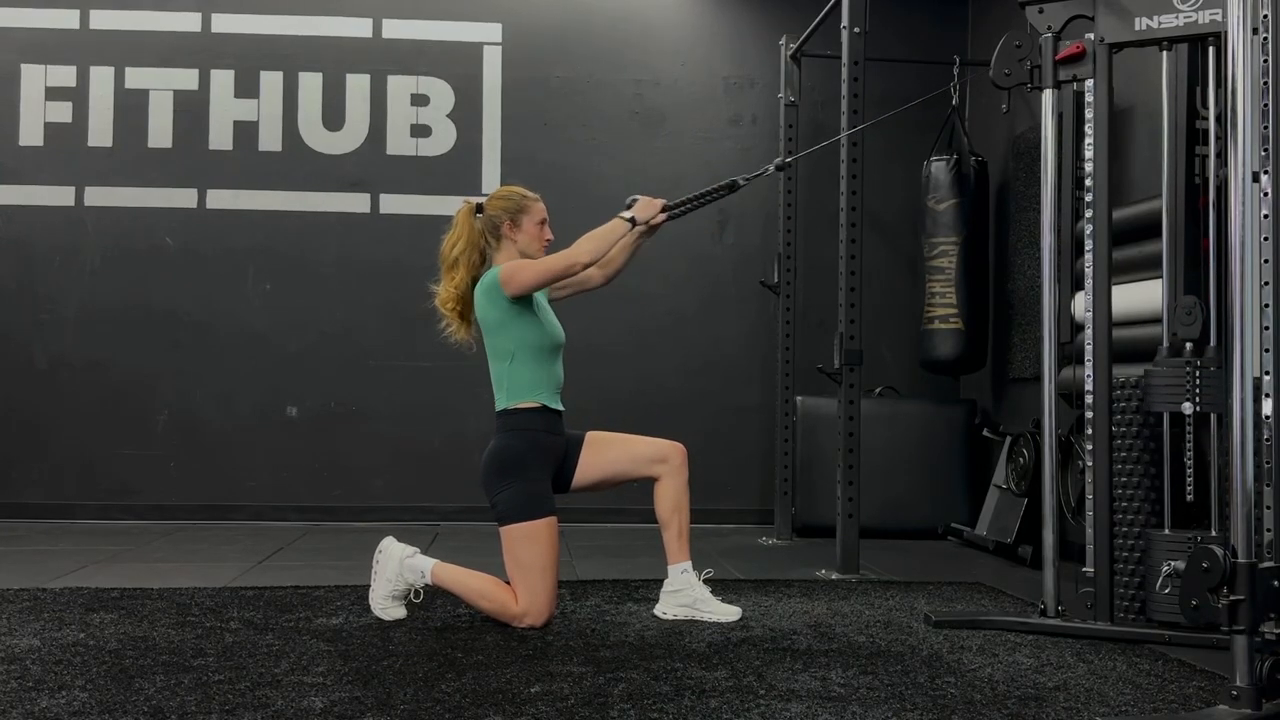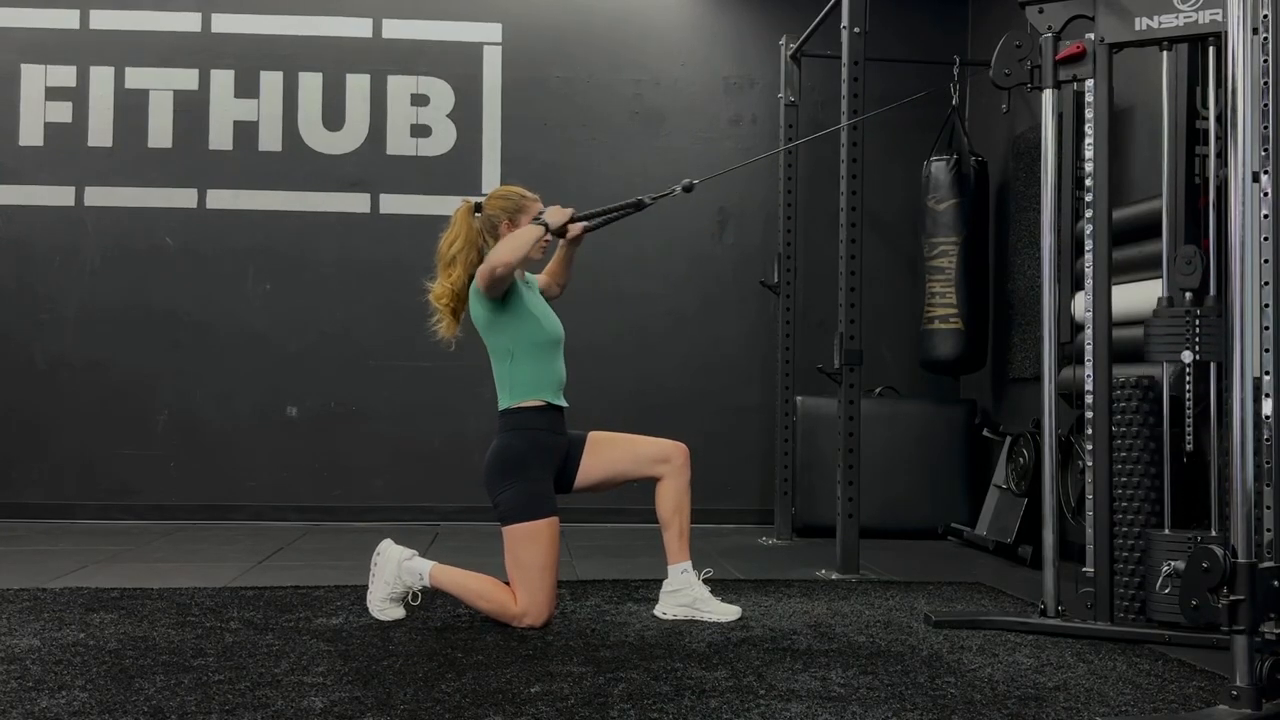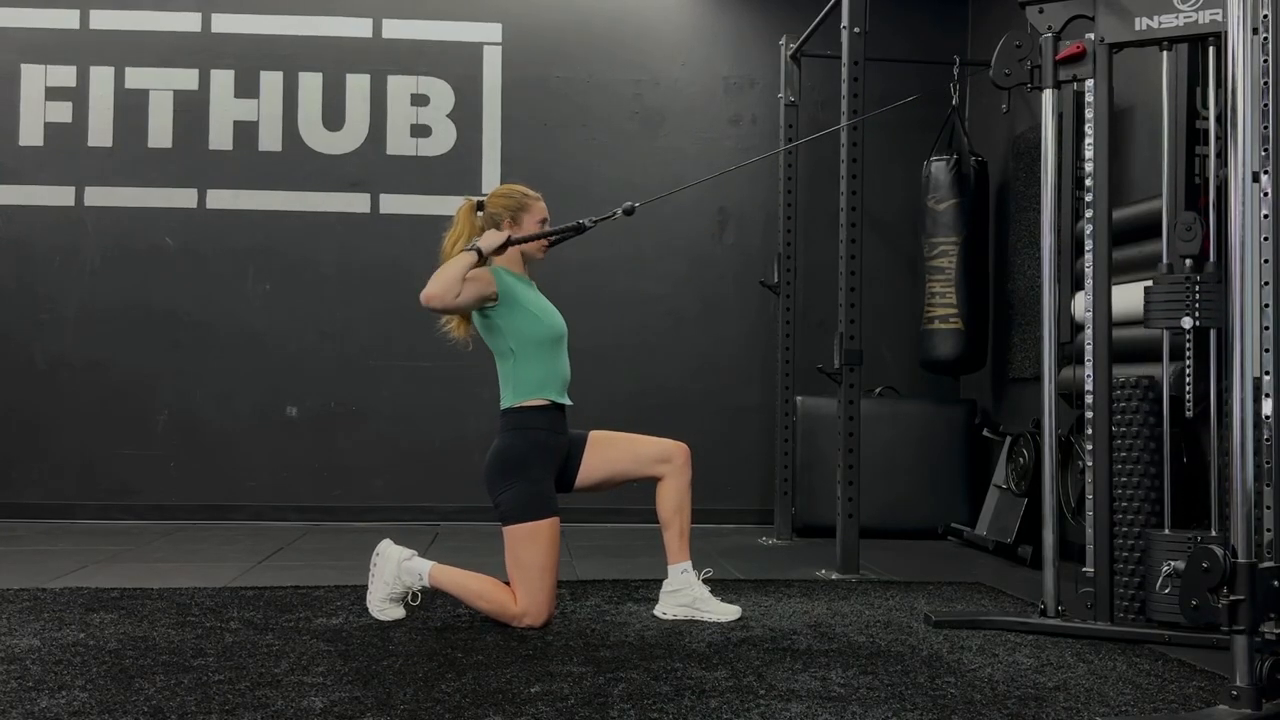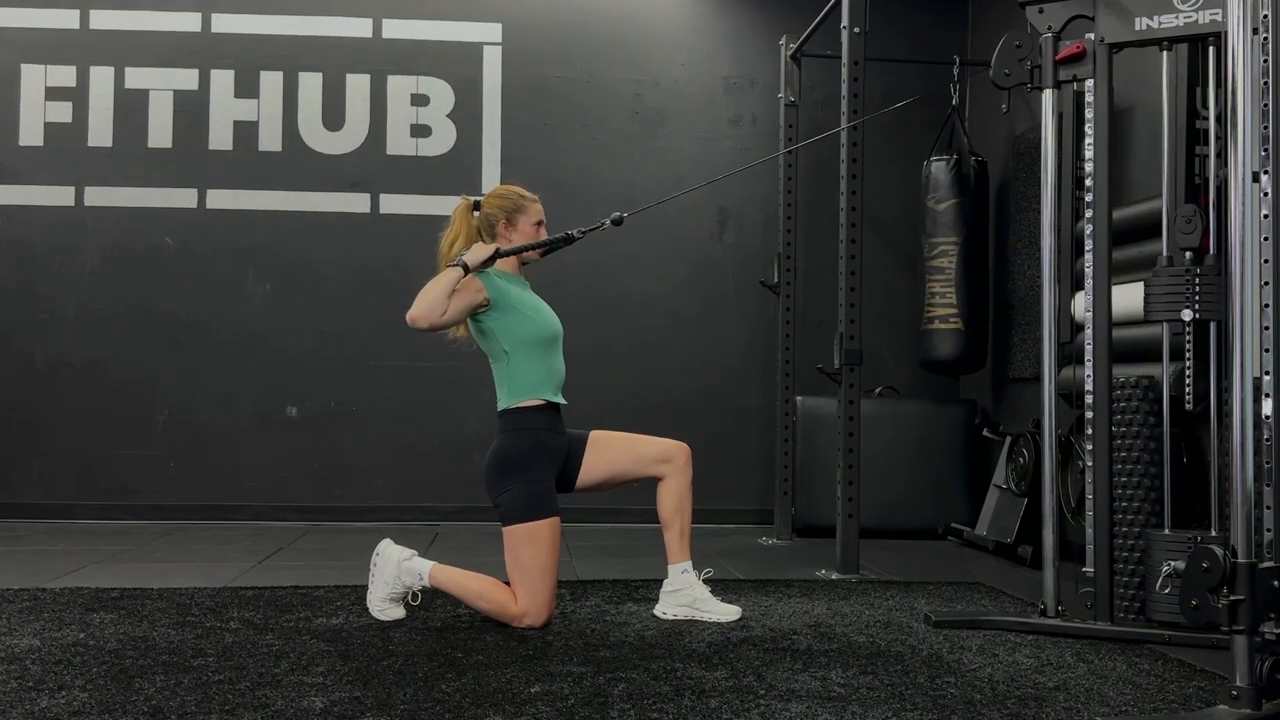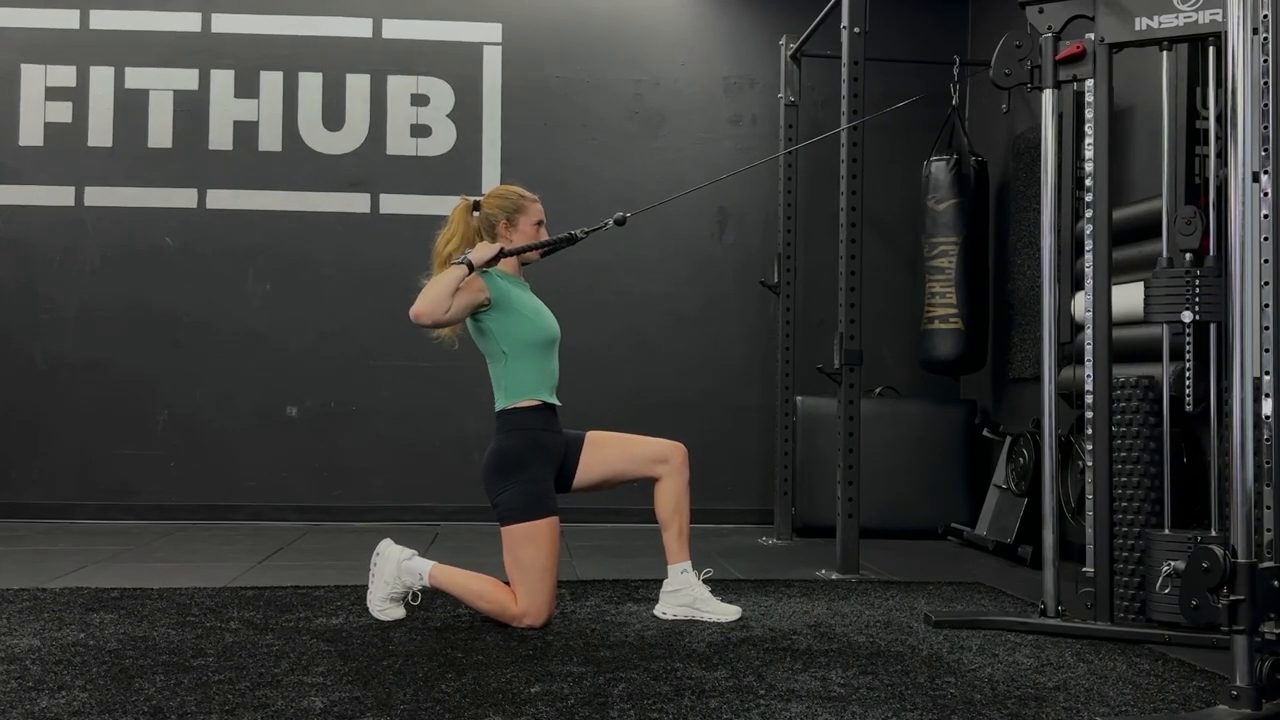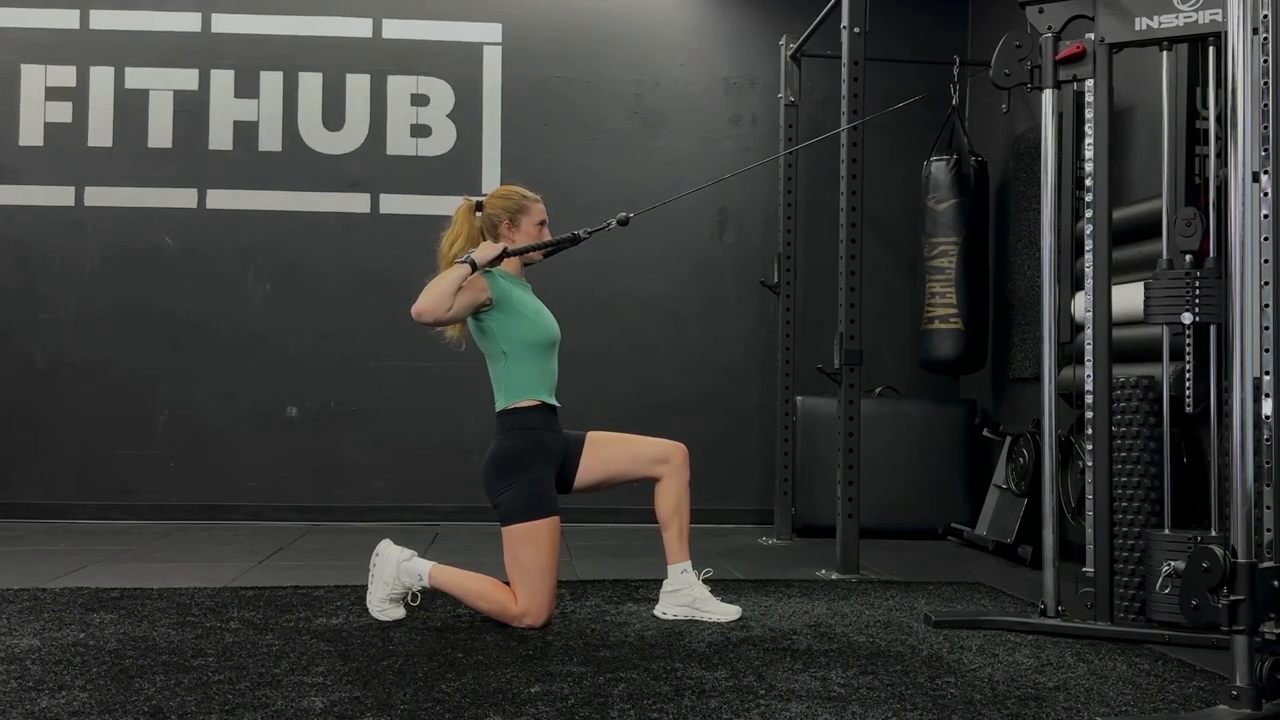
dt=0.2s
person 1, frame 1
left shoulder: (528, 287)
right shoulder: (500, 282)
left elbow: (595, 275)
right elbow: (577, 260)
left wrist: (642, 229)
right wrist: (632, 217)
left hip: (551, 442)
right hip: (518, 451)
left knee: (670, 457)
right knee: (531, 613)
left ankle: (680, 590)
right ankle: (411, 566)
person 1, frame 2
left shoulder: (520, 283)
right shoulder: (494, 283)
left elbow: (554, 285)
right elbow: (500, 262)
left wrist: (570, 238)
right wrist: (543, 224)
left hip: (552, 441)
right hip: (521, 449)
left knee: (673, 457)
right knee: (531, 613)
left ankle: (680, 590)
right ankle: (409, 569)
person 1, frame 3
left shoulder: (517, 282)
right shoulder: (488, 280)
right elbow: (432, 297)
left wrist: (528, 252)
right wrist: (478, 249)
left hip: (554, 440)
right hip: (523, 447)
left knee: (674, 457)
right knee: (530, 614)
left ankle: (680, 591)
right ankle: (408, 569)
person 1, frame 4
left shoulder: (514, 284)
right shoulder: (482, 285)
right elbow: (420, 317)
right wrist: (465, 262)
left hip: (553, 440)
right hip: (522, 448)
left knee: (675, 457)
right knee: (530, 614)
left ankle: (681, 591)
right ankle: (409, 569)
person 1, frame 5
left shoulder: (513, 285)
right shoulder: (484, 285)
right elbow: (423, 313)
left wrist: (497, 263)
right wrist: (469, 260)
left hip: (550, 441)
right hip: (519, 449)
left knee: (671, 457)
right knee: (530, 614)
left ankle: (680, 591)
right ankle: (409, 568)
person 1, frame 6
left shoulder: (513, 286)
right shoulder: (486, 285)
right elbow: (425, 311)
left wrist: (517, 263)
right wrist: (472, 259)
left hip: (550, 441)
right hip: (519, 449)
left knee: (672, 458)
right knee: (530, 614)
left ankle: (680, 591)
right ankle: (408, 569)
